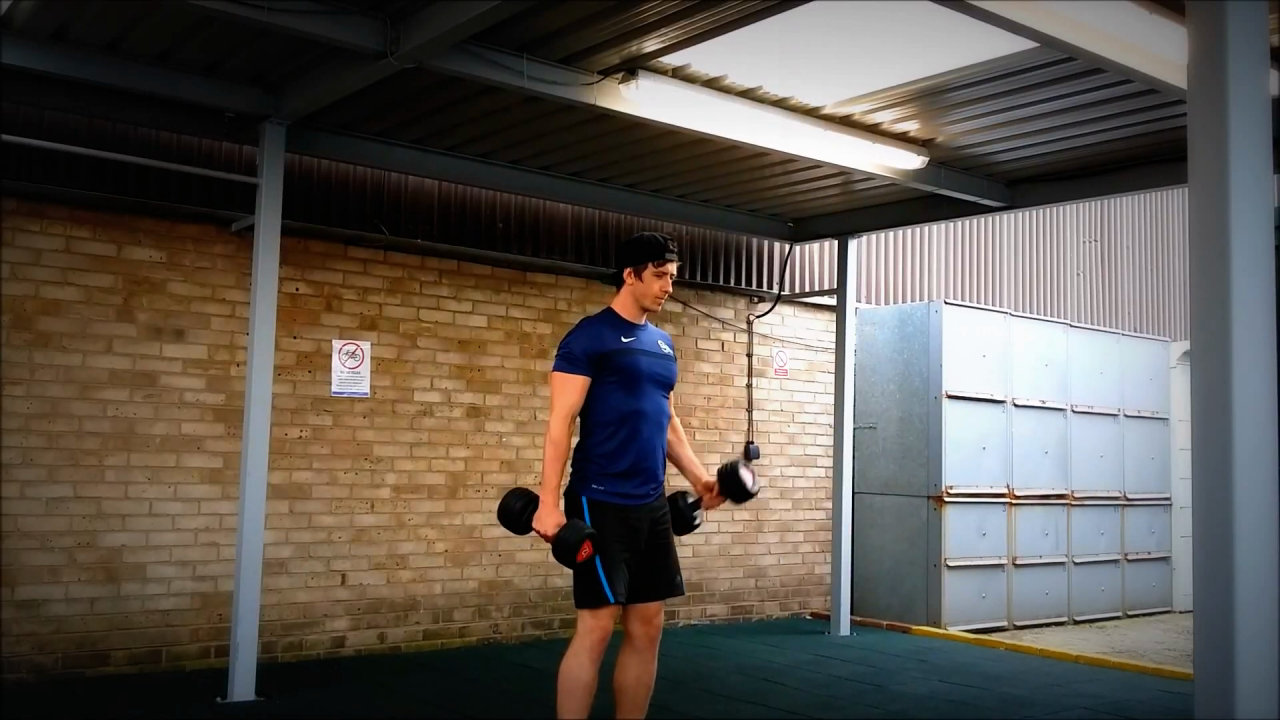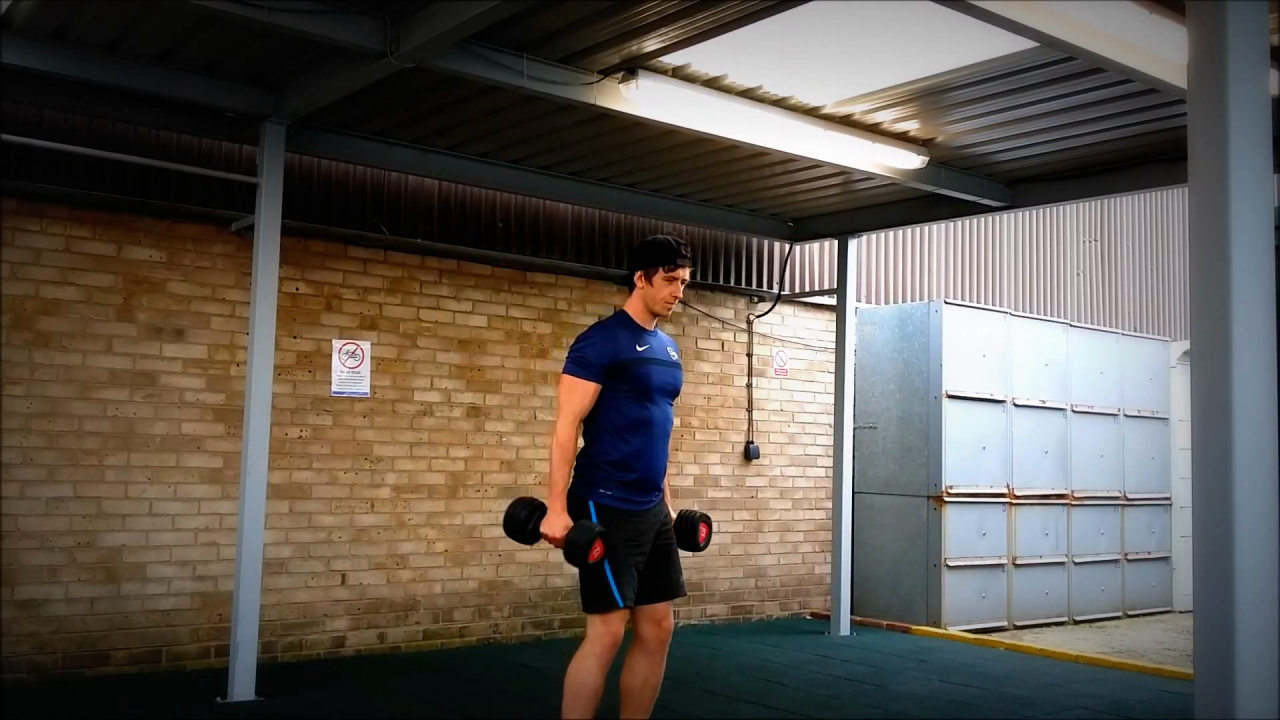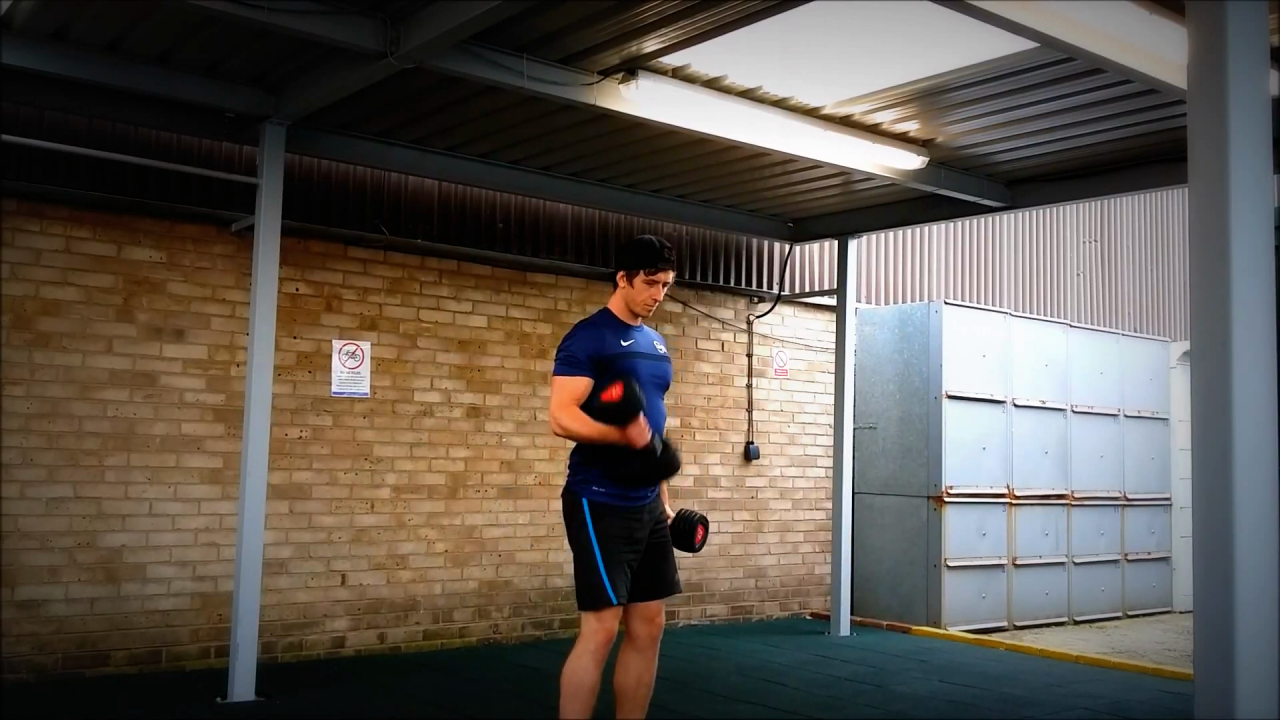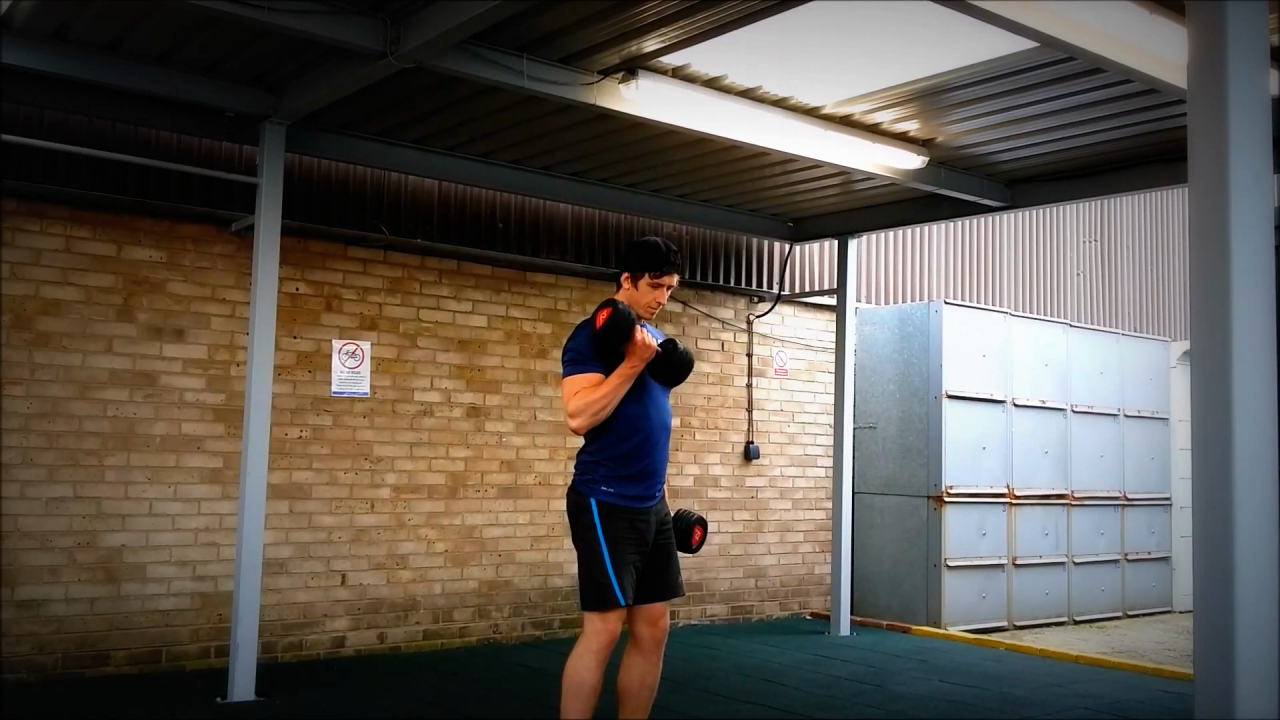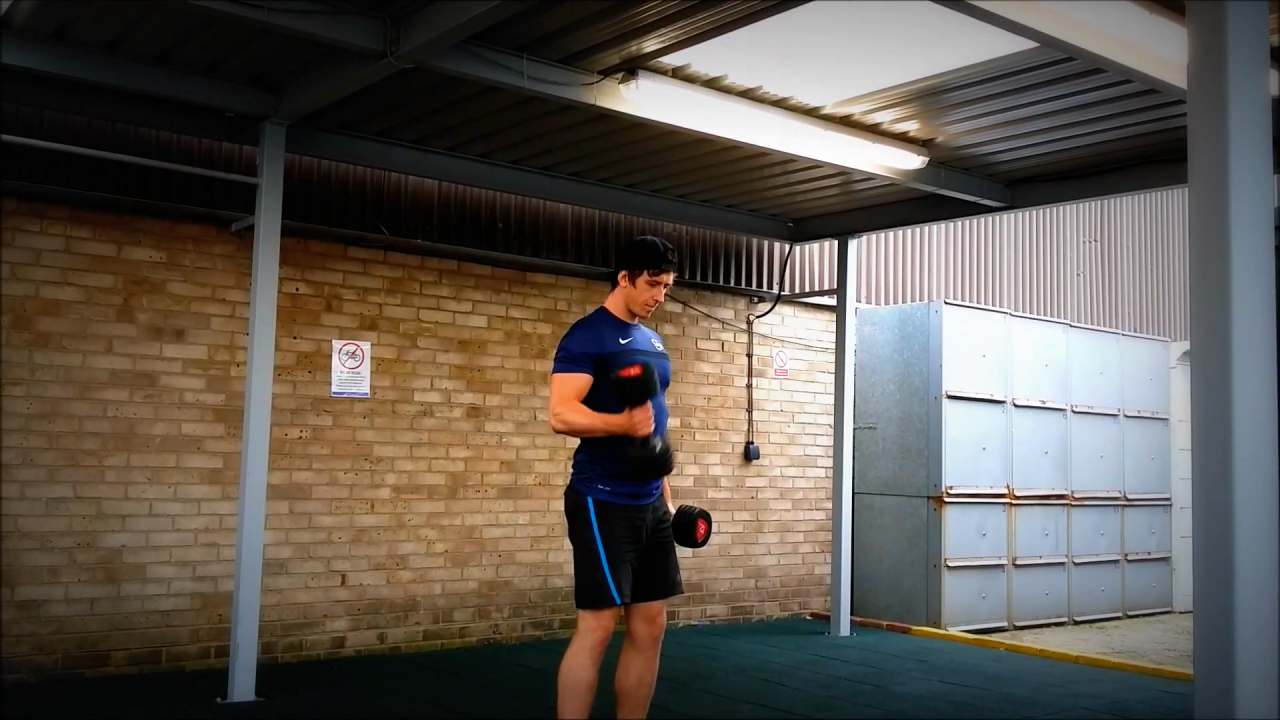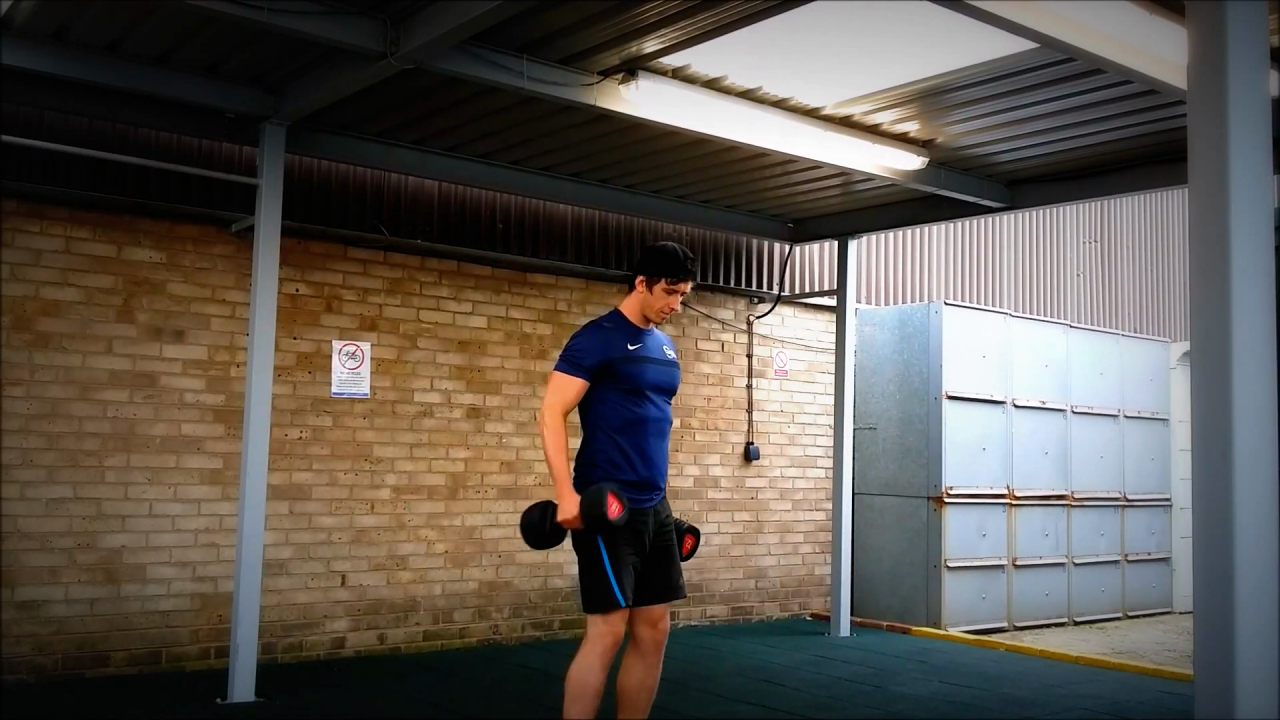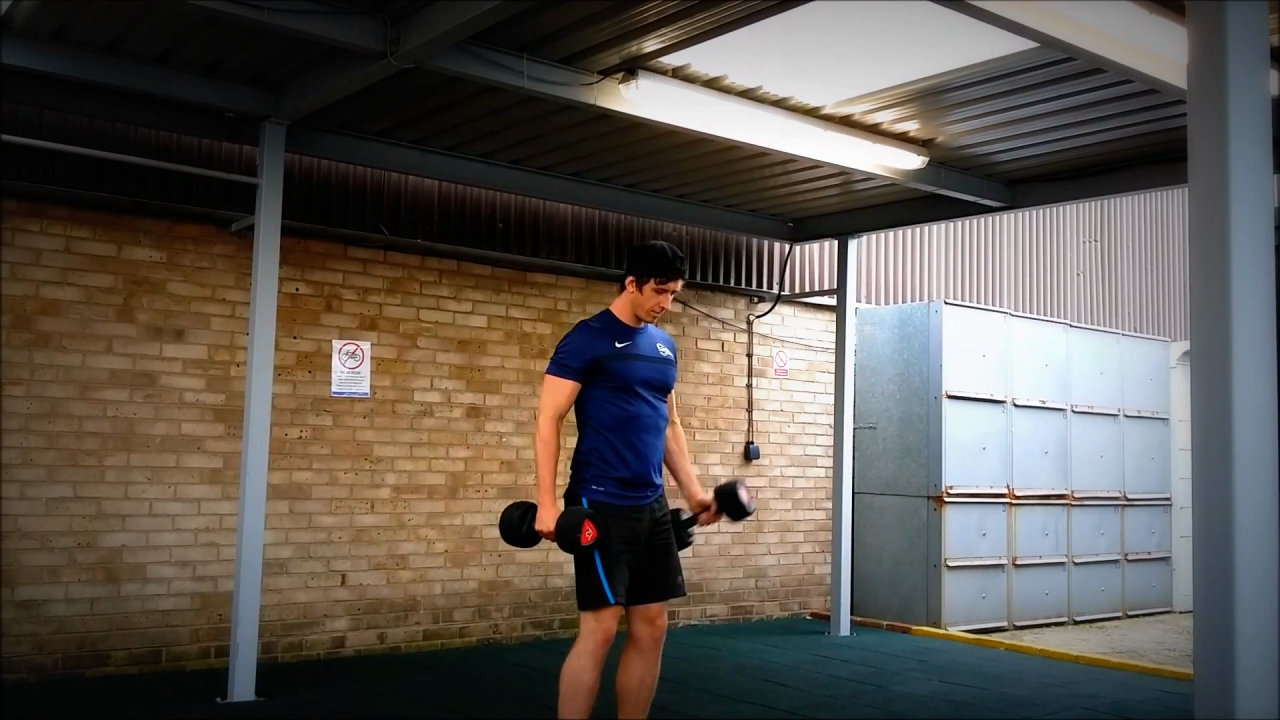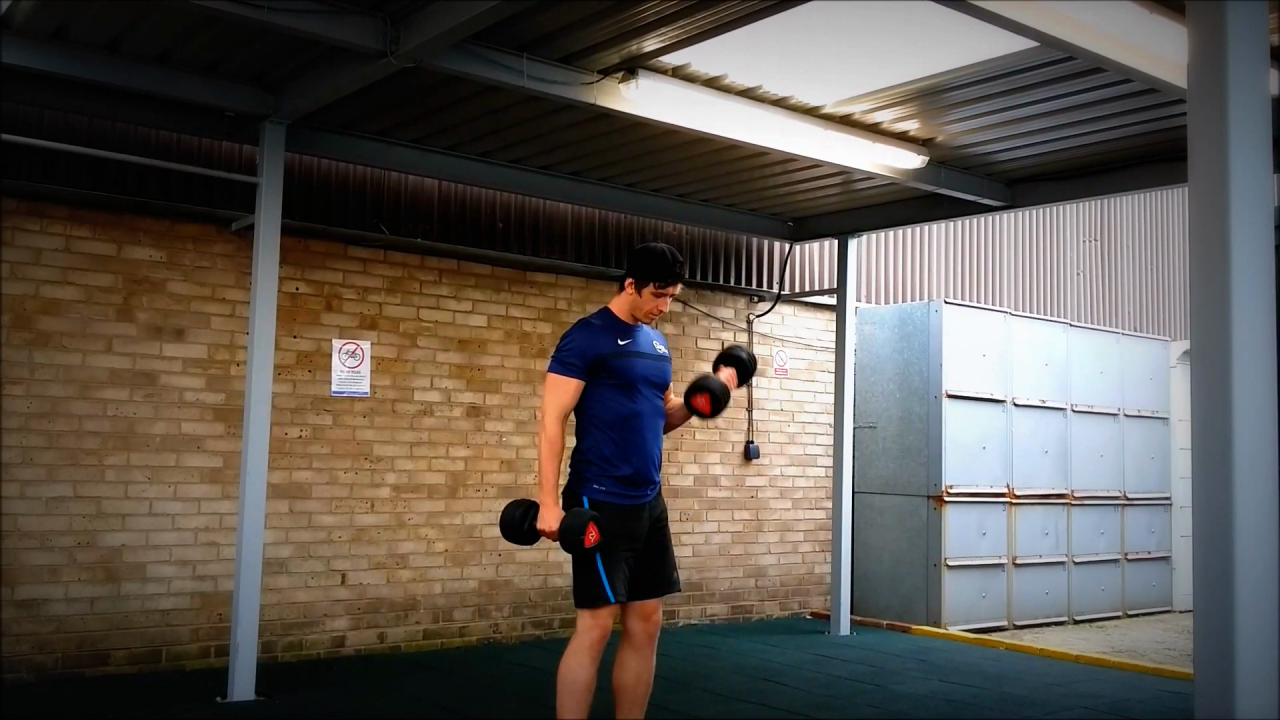
dt=0.4s
person 1, frame 1
left shoulder: (661, 342)
right shoulder: (590, 337)
right elbow: (561, 421)
left wrist: (699, 477)
right wrist: (548, 501)
left hip: (650, 503)
right hip: (602, 501)
left knee: (646, 627)
right knee: (596, 627)
person 1, frame 2
left shoulder: (668, 348)
right shoulder: (603, 341)
right elbow: (567, 425)
left wrist: (667, 500)
right wrist: (558, 508)
left hip: (651, 508)
right hip: (605, 506)
left knee: (656, 629)
right knee: (606, 632)
person 1, frame 3
left shoulder: (655, 343)
right shoulder: (588, 337)
right elbow: (561, 417)
left wrist: (663, 498)
right wrist: (619, 434)
left hip: (646, 505)
right hip: (600, 502)
left knee: (648, 626)
right knee: (601, 628)
person 1, frame 4
left shoulder: (654, 339)
right shoulder: (593, 335)
right elbow: (578, 416)
right wrist: (631, 364)
left hip: (649, 505)
right hip: (605, 503)
left knee: (652, 628)
right knee: (604, 628)
person 1, frame 5
left shoulder: (651, 340)
right shoulder: (589, 335)
right elbow: (561, 411)
left wrist: (666, 494)
right wrist: (624, 424)
left hip: (648, 502)
right hip: (603, 500)
left knee: (649, 626)
right knee: (597, 626)
person 1, frame 6
left shoulder: (665, 347)
right shoulder: (598, 339)
right elbow: (552, 414)
right wrist: (566, 493)
left hip: (653, 507)
left knee: (653, 631)
right knee: (607, 632)
person 1, frame 7
left shoulder: (663, 346)
right shoulder: (588, 339)
right elbow: (549, 419)
left wrist: (691, 490)
right wrist: (547, 501)
left hip: (651, 504)
right hip: (602, 504)
left knee: (650, 627)
right knee: (599, 629)
person 1, frame 8
left shoulder: (656, 343)
right shoulder: (587, 337)
right elbow: (551, 419)
right wrist: (549, 501)
left hip: (648, 501)
right hip: (600, 502)
left knee: (644, 624)
right knee: (595, 625)
